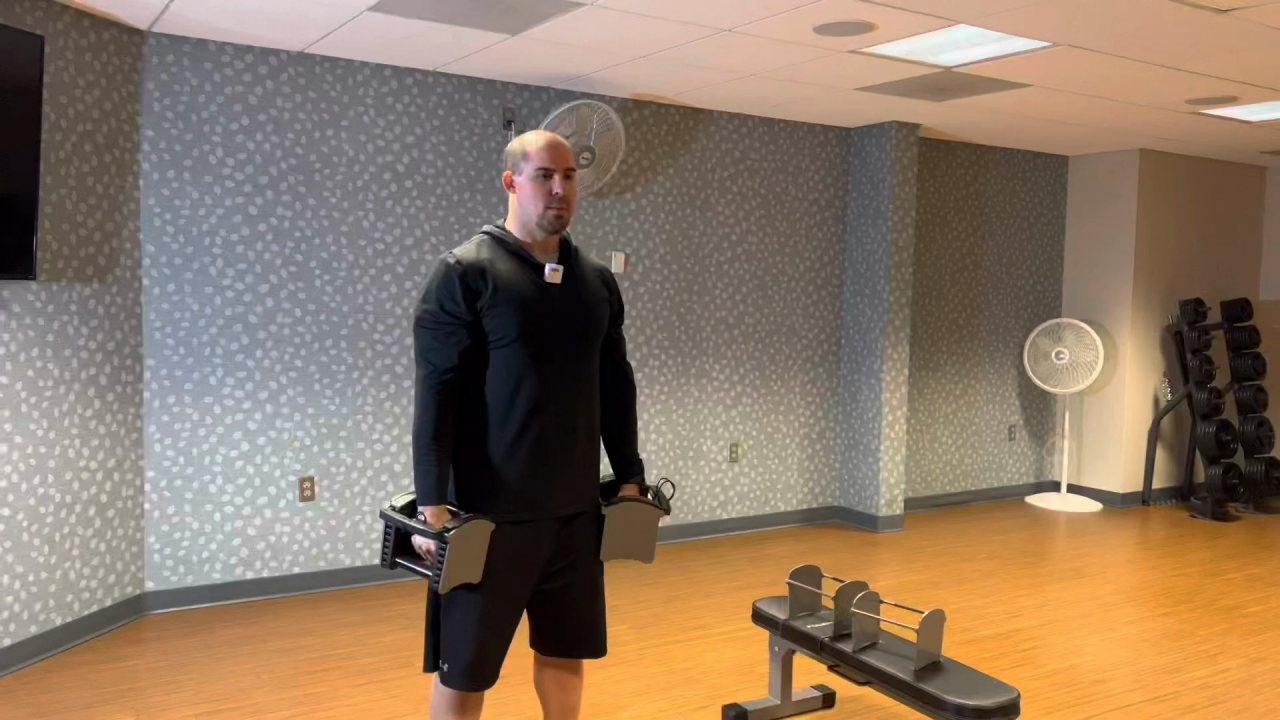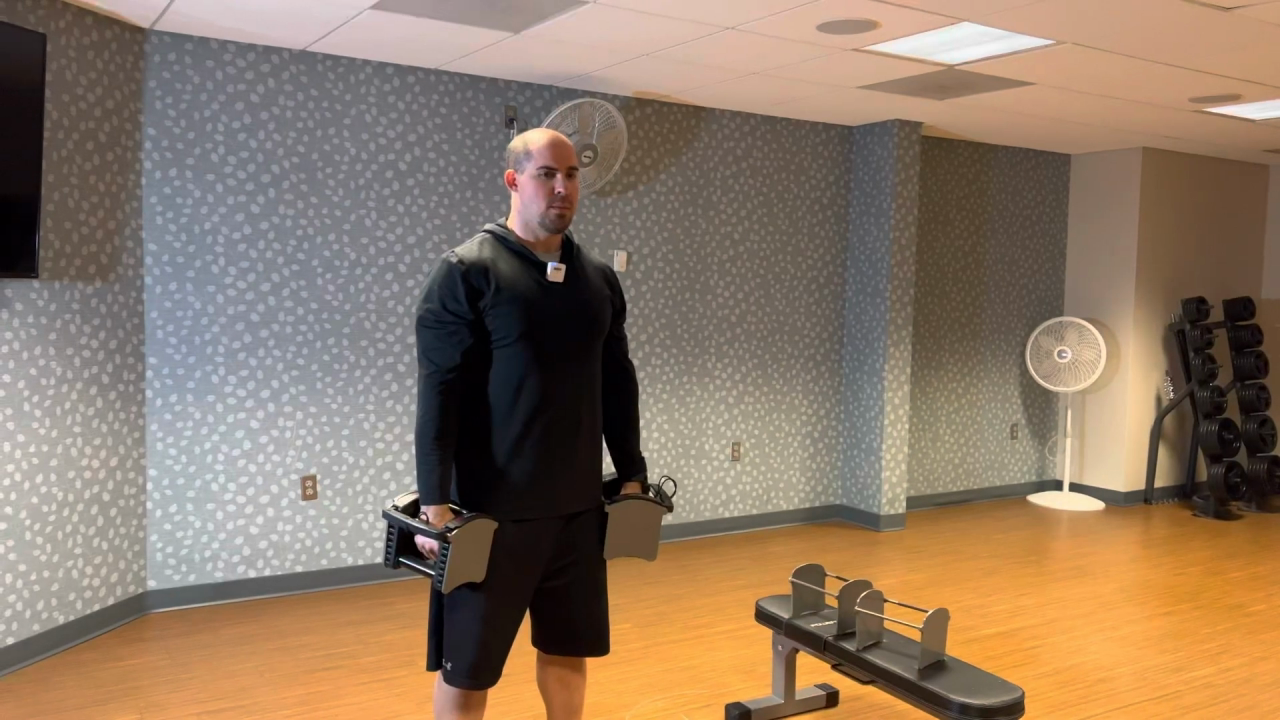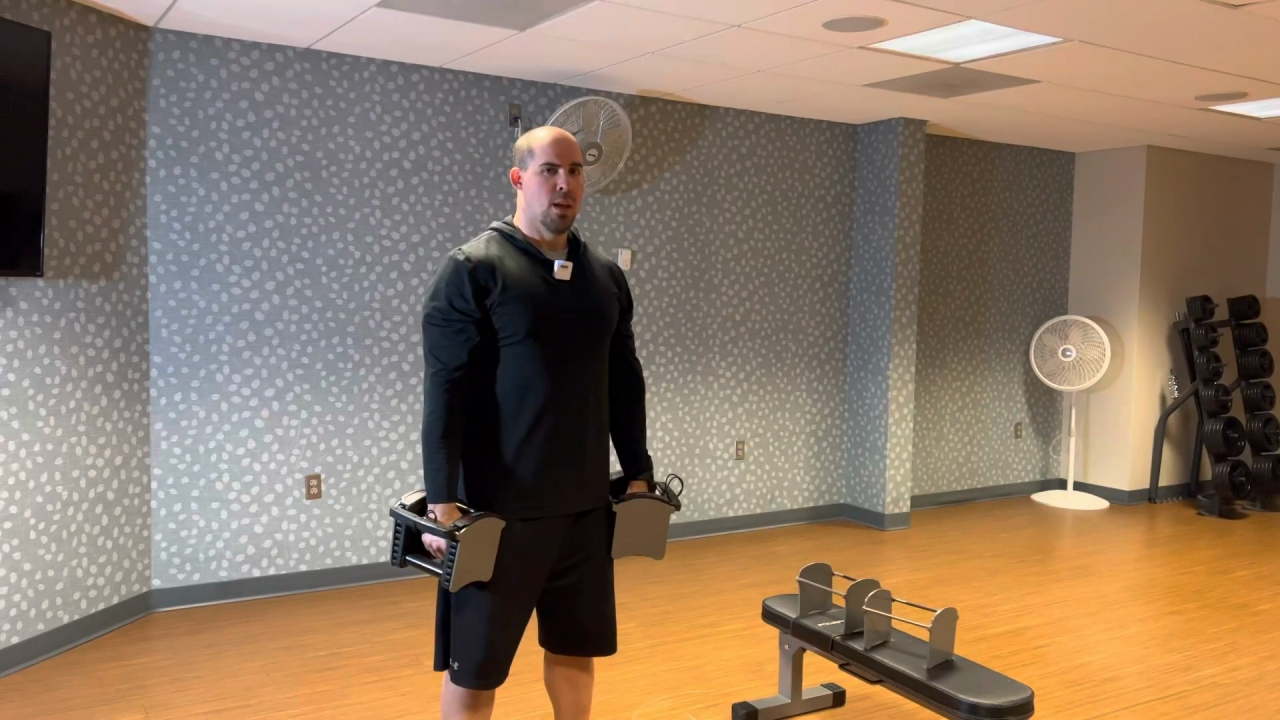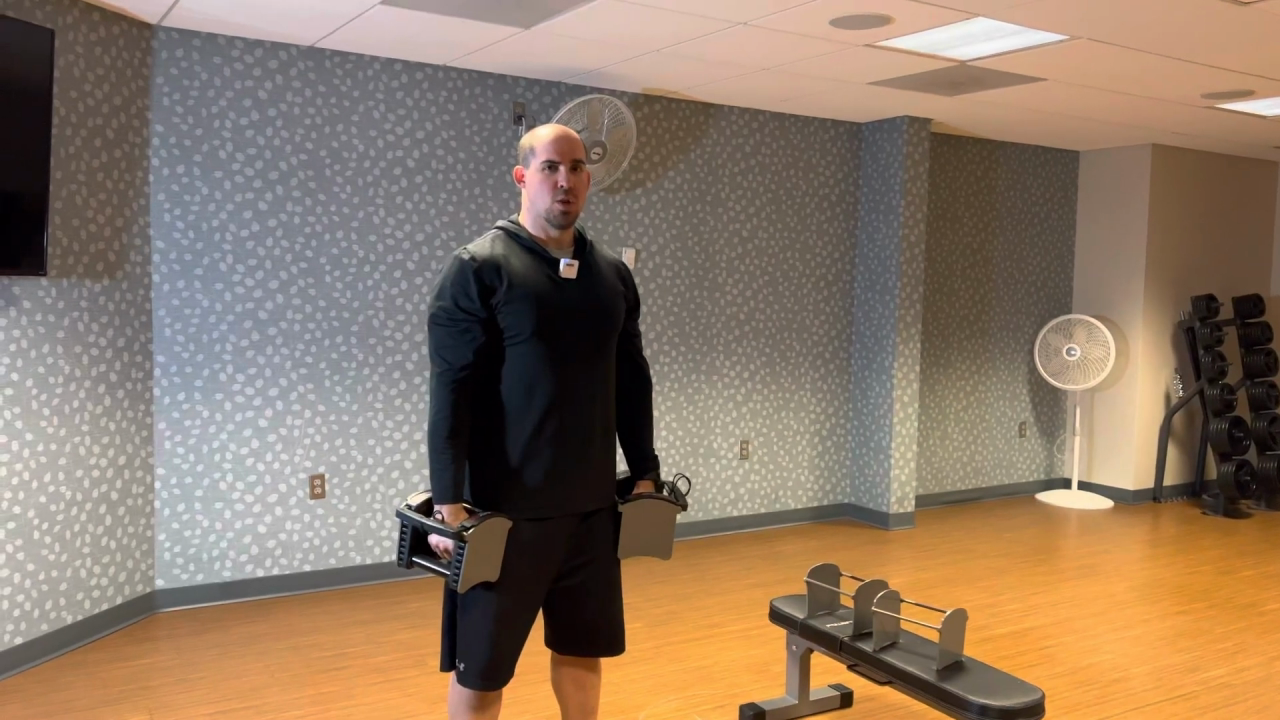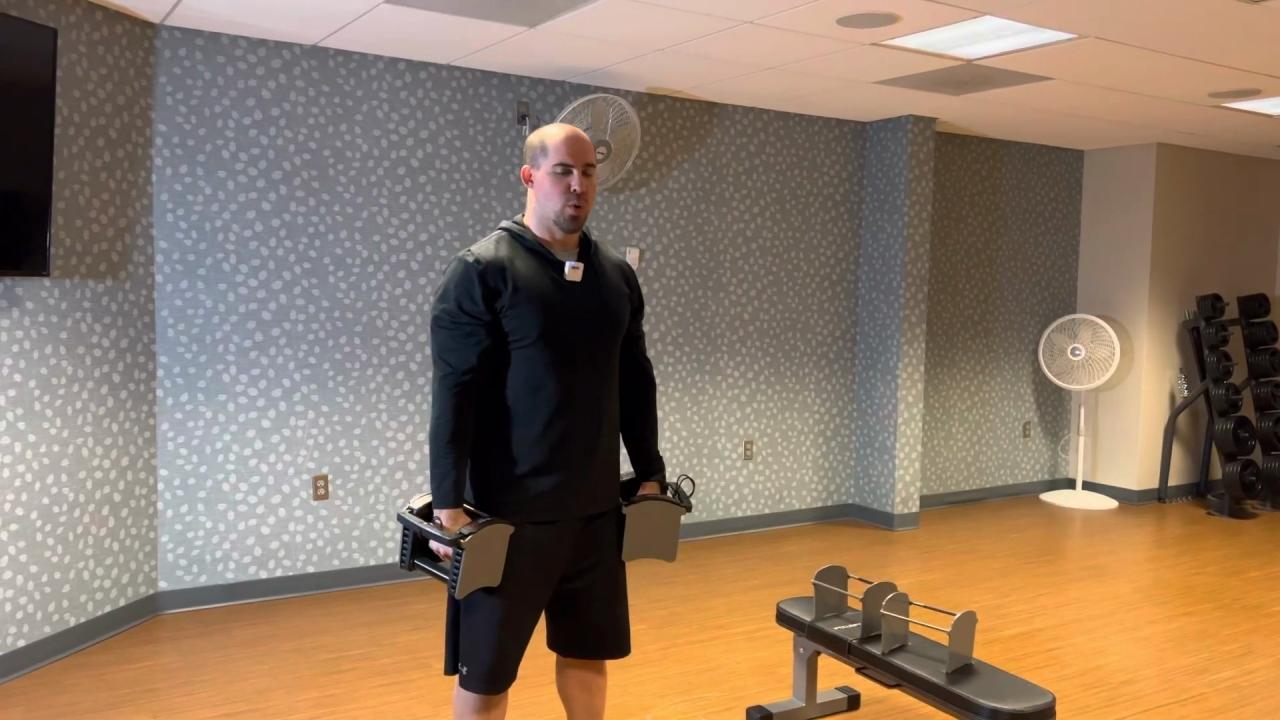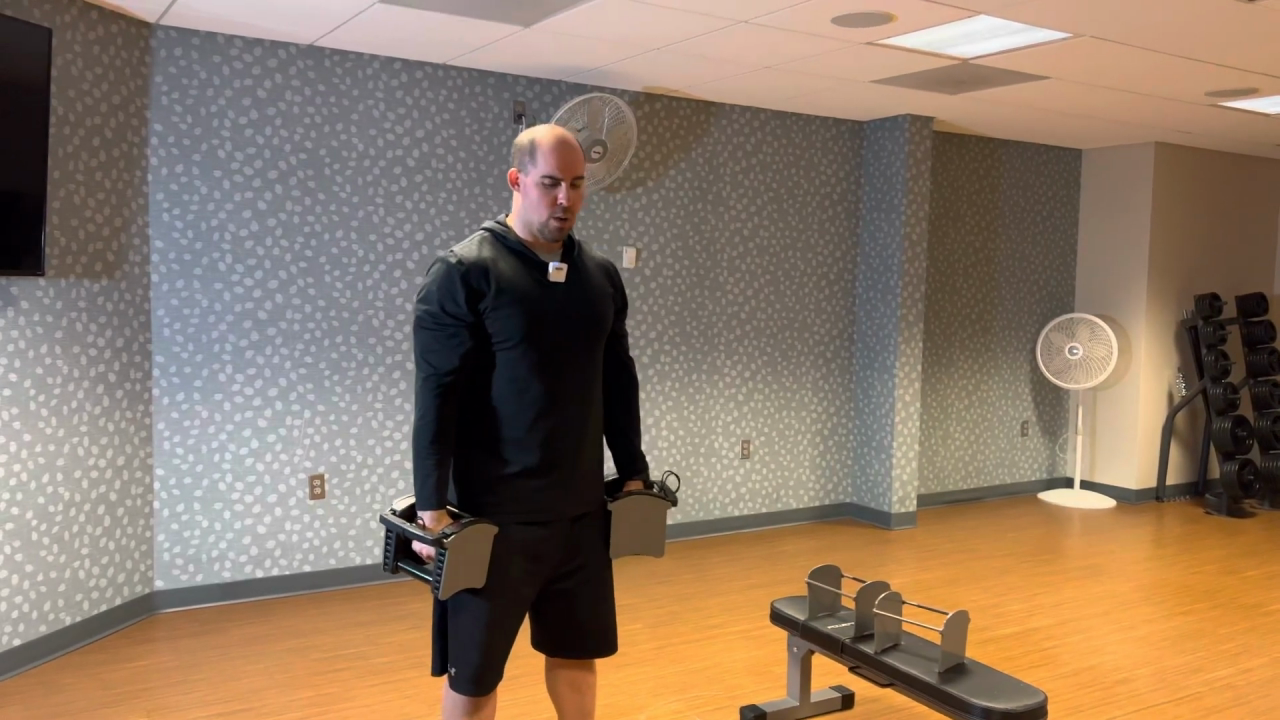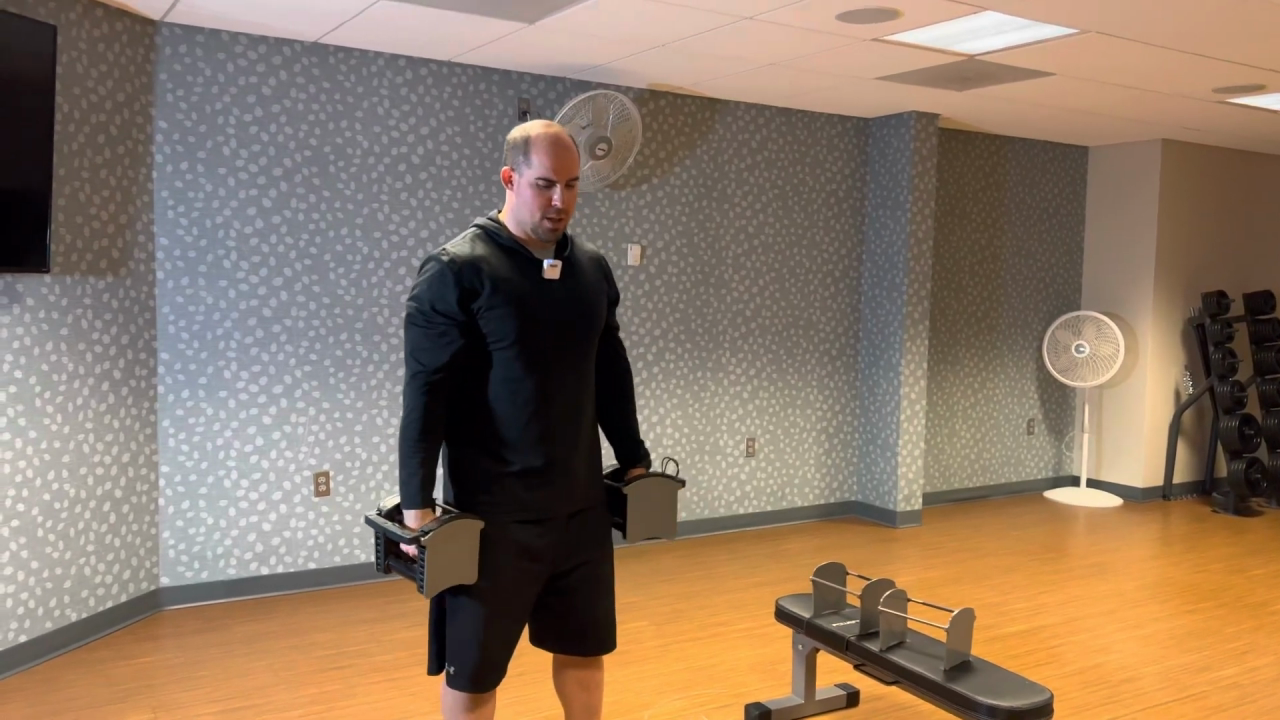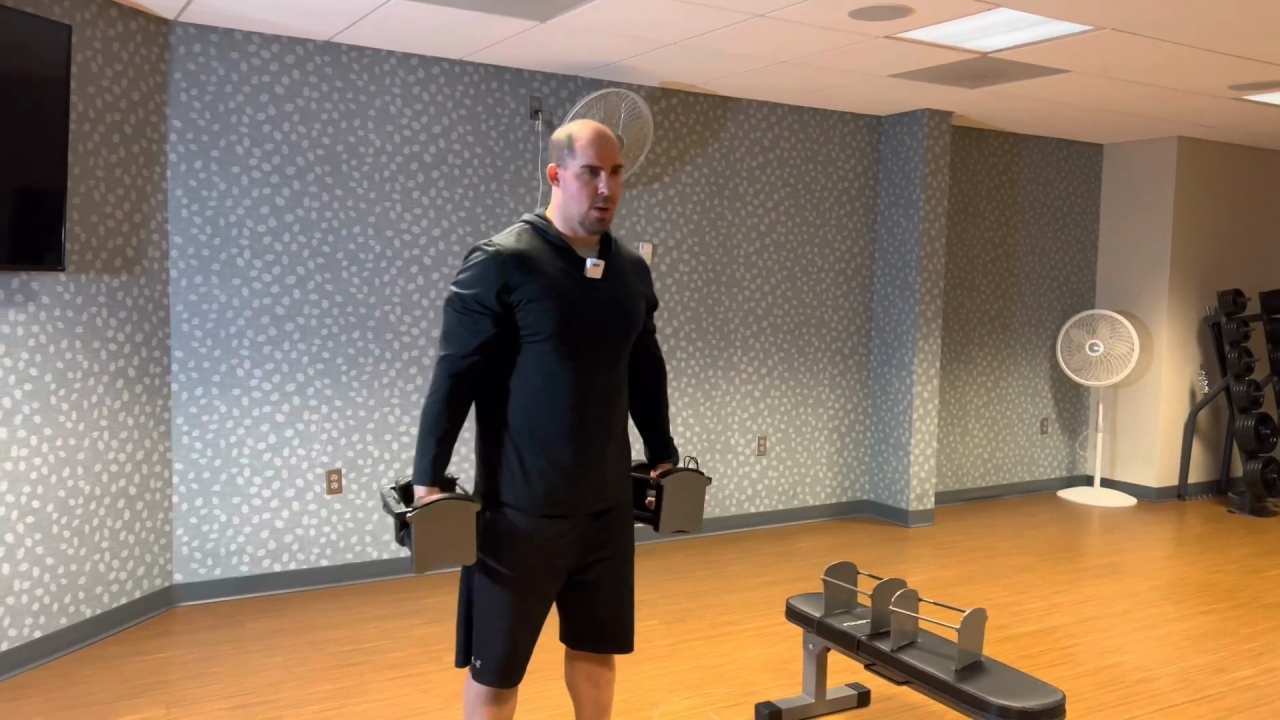
dt=0.4s
person 1, frame 1
left shoulder: (597, 281)
right shoulder: (464, 273)
left elbow: (615, 386)
right elbow: (436, 393)
left wrist: (629, 477)
right wrist: (432, 503)
left hip: (575, 508)
right hip: (488, 512)
left knee: (565, 651)
right knee: (464, 667)
person 1, frame 2
left shoulder: (599, 279)
right shoulder: (466, 273)
left elbow: (618, 384)
right elbow: (439, 393)
left wrist: (632, 475)
right wrist: (434, 503)
left hip: (578, 507)
right hip: (490, 511)
left knee: (568, 649)
right knee: (467, 665)
person 1, frame 3
left shoulder: (606, 276)
right shoulder: (472, 270)
left elbow: (625, 382)
right elbow: (446, 392)
left wrist: (638, 474)
right wrist: (442, 501)
left hip: (586, 505)
right hip: (498, 509)
left knee: (575, 648)
right knee: (475, 665)
person 1, frame 4
left shoulder: (612, 274)
right shoulder: (478, 269)
left elbow: (632, 381)
right elbow: (451, 391)
left wrist: (645, 473)
right wrist: (449, 501)
left hip: (592, 505)
right hip: (504, 510)
left knee: (583, 649)
right knee: (481, 666)
person 1, frame 5
left shoulder: (617, 276)
right shoulder: (481, 272)
left elbow: (635, 383)
right elbow: (453, 395)
left wrist: (650, 475)
right wrist: (448, 505)
left hip: (596, 509)
right hip: (508, 513)
left knee: (588, 652)
right knee: (487, 668)
person 1, frame 6
left shoulder: (601, 276)
right shoulder: (464, 273)
left elbow: (618, 383)
right elbow: (436, 397)
left wrist: (633, 473)
right wrist: (431, 506)
left hip: (581, 508)
right hip: (492, 514)
left knee: (577, 651)
right knee: (473, 669)
person 1, frame 7
left shoulder: (592, 269)
right shoulder: (457, 271)
left elbow: (612, 374)
right elbow: (426, 394)
left wrist: (634, 460)
right wrist: (416, 504)
left hip: (581, 502)
right hip: (491, 512)
left knee: (585, 646)
right knee: (473, 668)
person 1, frame 8
left shoulder: (631, 271)
right shoulder: (500, 264)
left elbow: (646, 370)
right elbow: (454, 376)
left wrist: (662, 455)
right wrist: (428, 479)
left hip: (607, 498)
right hip: (521, 503)
left knee: (598, 644)
right knee: (496, 660)
